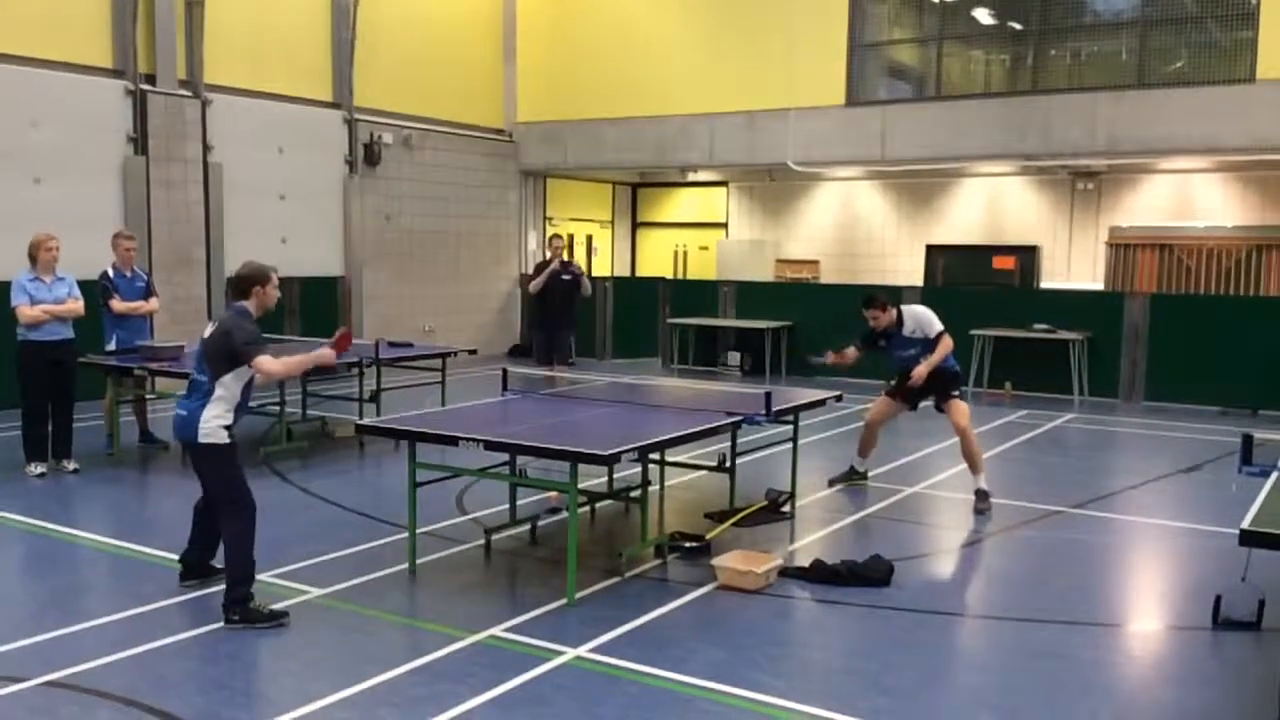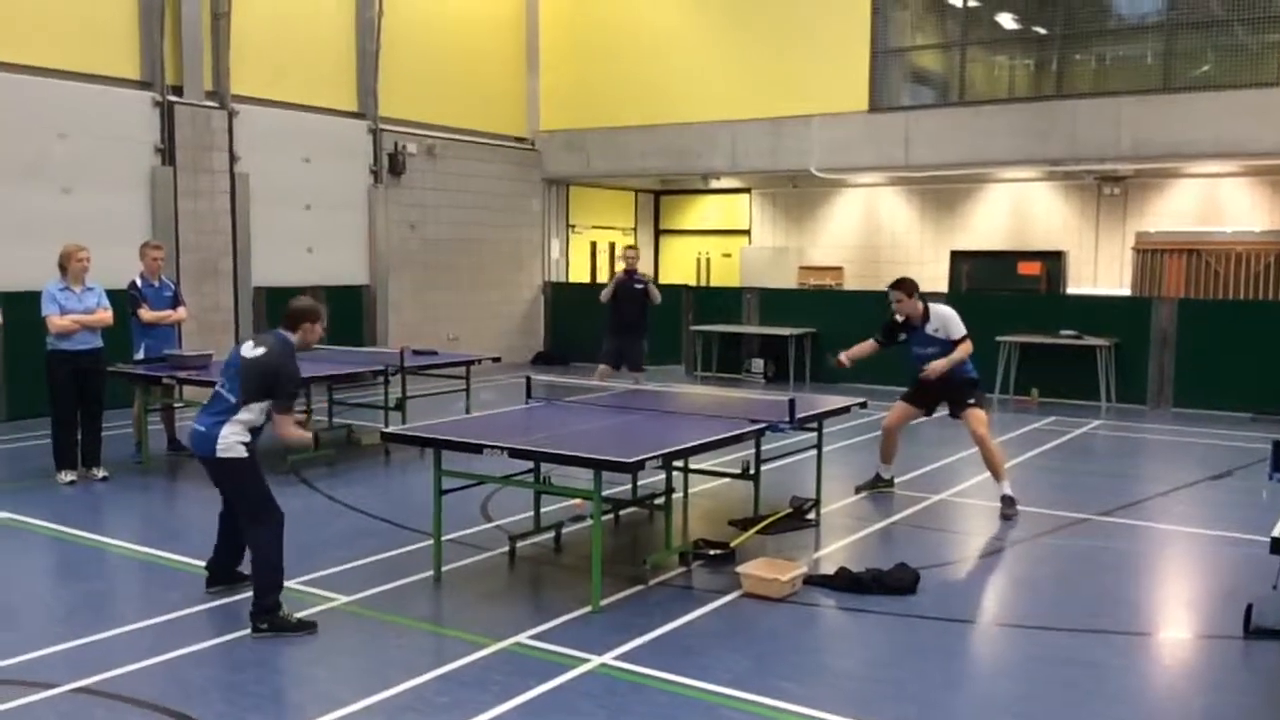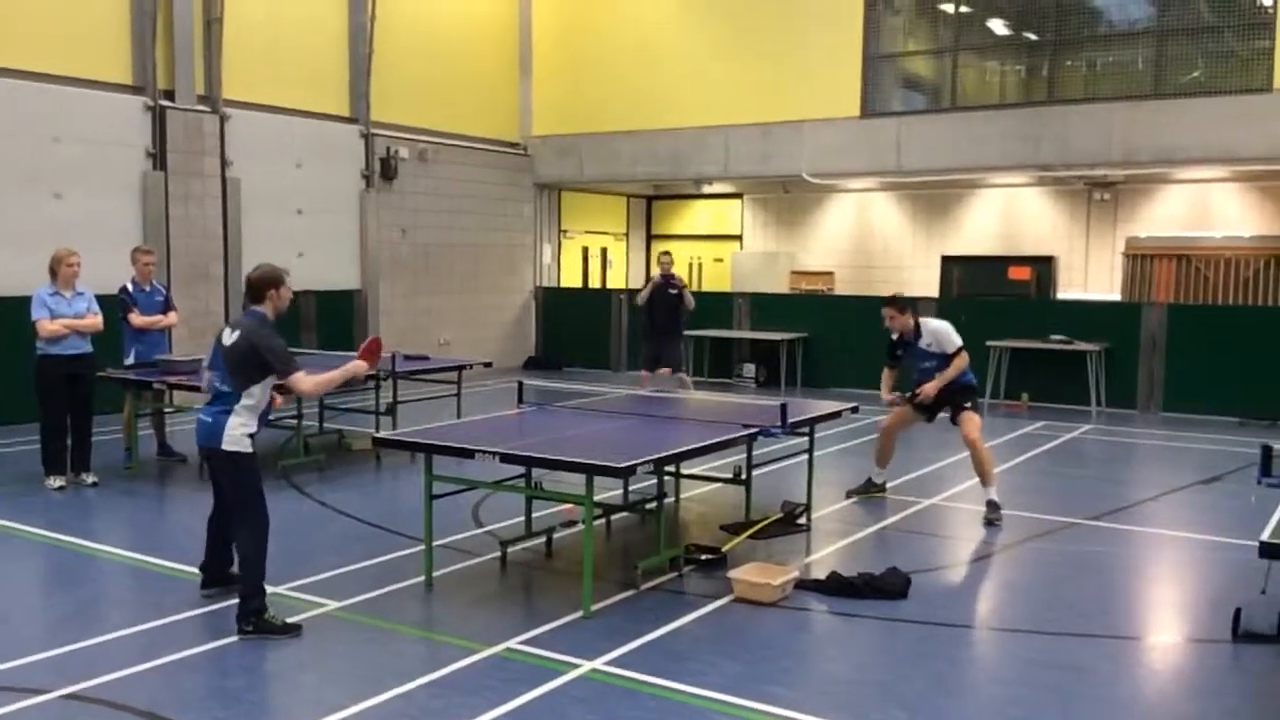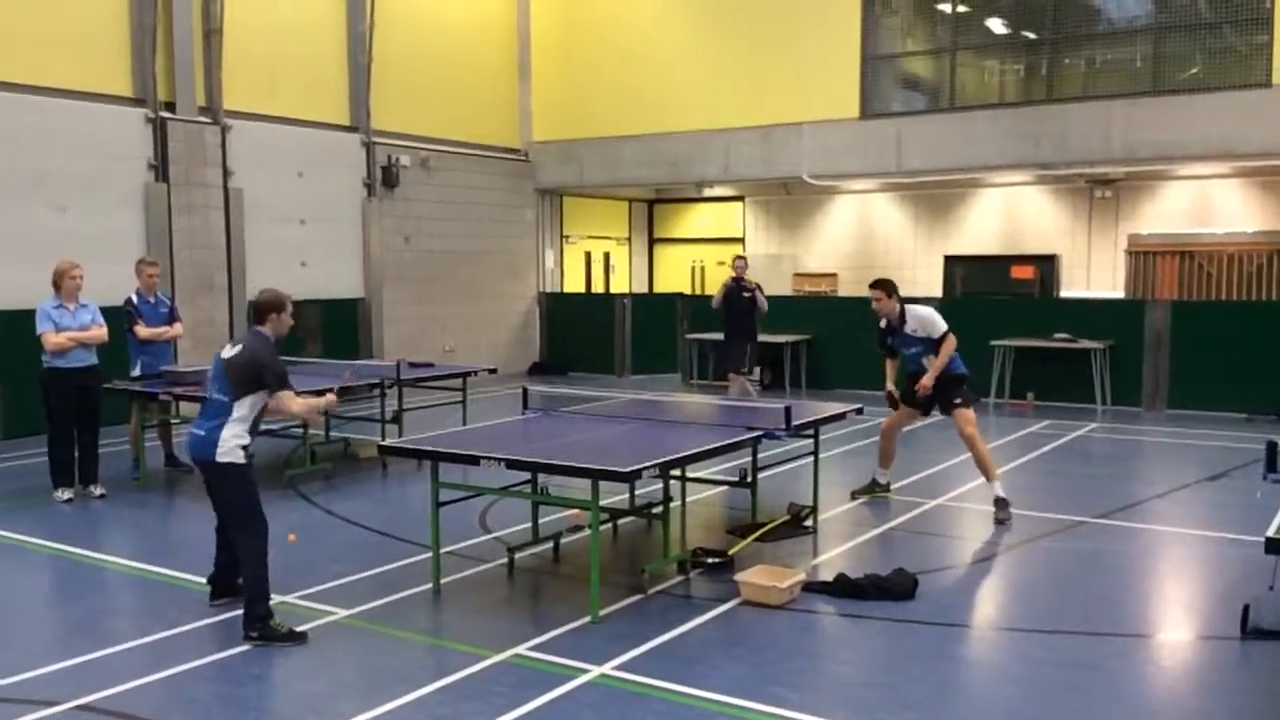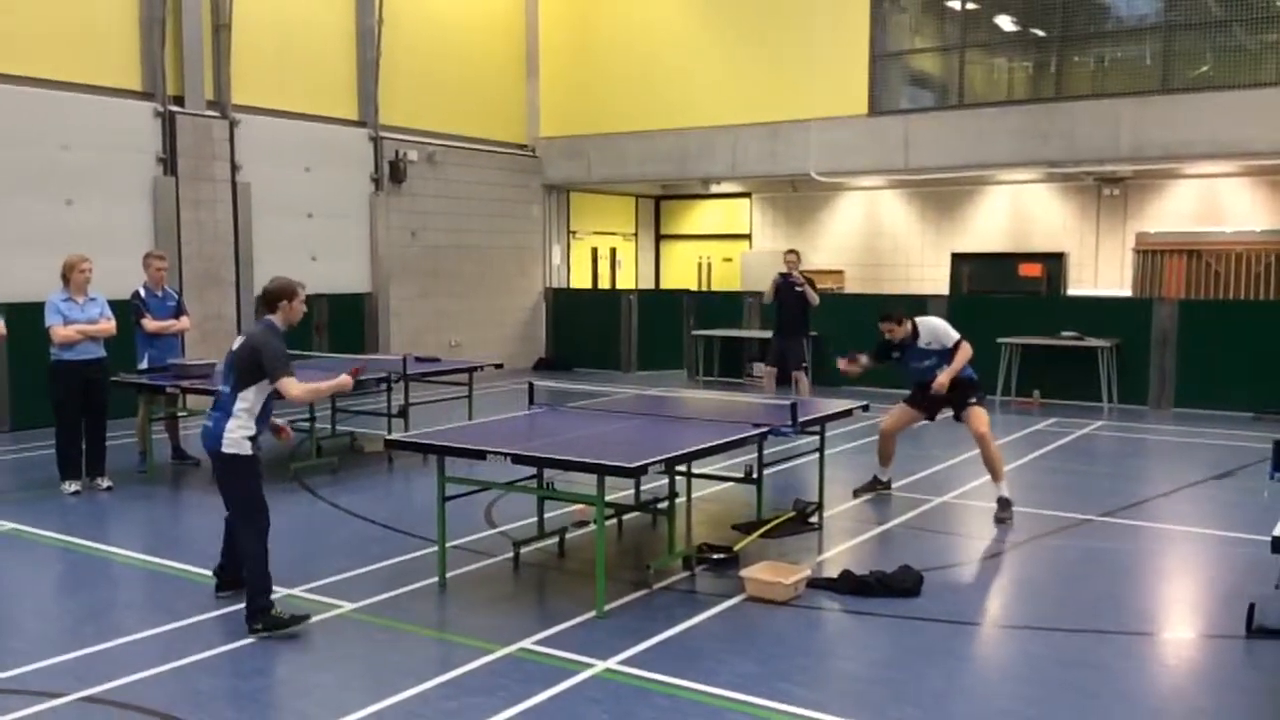
dt=1s
person 1, frame 1
left shoulder: (229, 321)
right shoulder: (240, 327)
right elbow: (270, 369)
left wrist: (289, 370)
right wrist: (315, 357)
left hip: (192, 422)
right hip: (209, 429)
left knee: (215, 496)
right knee: (239, 509)
left ankle: (195, 566)
right ankle: (239, 605)
person 1, frame 2
left shoulder: (253, 344)
right shoulder: (285, 365)
right elbow: (284, 431)
right wrist: (307, 438)
left hip: (203, 436)
right hip: (227, 446)
left knee: (236, 507)
right knee: (266, 521)
left ankle: (222, 573)
right ankle: (266, 614)
person 1, frame 3
left shoulder: (233, 328)
right shoulder: (263, 336)
left elbow: (209, 380)
right elbow: (306, 387)
right wrist: (349, 369)
left hip: (211, 430)
right hip: (231, 439)
left knee: (227, 508)
right knee: (252, 521)
left ankle: (215, 576)
right ankle: (251, 616)
person 1, frame 4
left shoulder: (235, 346)
right shoulder: (264, 354)
right elbow: (293, 409)
left wrist: (302, 404)
right wrist: (323, 405)
left hip: (202, 441)
right hip: (224, 450)
left knee: (230, 520)
right knee: (252, 529)
left ankle: (224, 585)
right ankle: (258, 622)
person 1, frame 5
left shoulder: (254, 335)
right shoulder: (268, 342)
right elbow: (294, 392)
left wrist: (269, 423)
right wrist: (337, 384)
left hip: (221, 433)
right hip: (233, 441)
left knee: (241, 510)
right knee: (254, 520)
left ankle: (229, 577)
right ankle: (261, 613)
person 2, frame 1
left shoulder: (68, 280)
right shoulder: (22, 282)
left elbow: (79, 310)
right elbow: (25, 316)
left wrist: (46, 308)
right wrist: (63, 310)
left hip: (64, 347)
right hip: (33, 349)
left knee: (64, 403)
right knee: (35, 405)
left ankle: (63, 456)
right ankle: (35, 459)
person 2, frame 2
left shoulder: (97, 290)
right shoulder: (51, 291)
left elbow: (108, 319)
right elbow: (55, 325)
left wrist: (75, 318)
right wrist: (92, 320)
left hip: (93, 356)
right hip: (62, 358)
left knee: (93, 411)
right knee: (64, 414)
left ankle: (93, 464)
right ankle: (65, 467)
person 2, frame 3
left shoulder: (87, 295)
right shoulder: (41, 296)
left elbow: (98, 325)
right elbow: (45, 330)
left wrist: (65, 322)
right wrist: (82, 326)
left hip: (83, 361)
right hip: (52, 363)
left knee: (83, 417)
right knee: (54, 419)
left ankle: (82, 469)
right ankle: (54, 472)
person 2, frame 4
left shoulder: (91, 307)
right shoulder: (46, 309)
left elbow: (103, 336)
right elbow: (50, 344)
left wrist: (71, 335)
right wrist: (86, 338)
left hip: (89, 373)
right hip: (58, 376)
left knee: (90, 429)
right knee: (61, 431)
left ankle: (90, 481)
right ankle: (63, 485)
person 2, frame 5
left shoulder: (99, 301)
right shoulder: (54, 302)
left elbow: (111, 329)
right elbow: (59, 336)
left wrist: (78, 328)
right wrist: (94, 331)
left hip: (96, 366)
right hip: (66, 368)
left knee: (97, 421)
right knee: (68, 423)
left ankle: (97, 474)
right ankle: (70, 477)
person 3, frame 1
left shoulder: (920, 315)
right shoulder: (876, 332)
left elbow: (946, 342)
right elbow: (852, 353)
left wrist: (926, 366)
right wrist: (835, 358)
left hip: (945, 375)
right hip: (910, 377)
left knee: (962, 427)
right knee: (872, 422)
left ankle: (981, 490)
right ankle: (858, 470)
person 3, frame 2
left shoulder: (944, 314)
right shoulder: (898, 324)
left elbow: (967, 346)
right elbow: (873, 344)
left wrist: (943, 363)
right wrist: (847, 355)
left hip: (959, 380)
right hip: (926, 381)
left knee: (980, 434)
right knee: (889, 425)
left ankle: (1006, 495)
right ankle: (884, 477)
person 3, frame 3
left shoulder: (937, 328)
right shoulder: (895, 340)
left elbow: (963, 358)
right elbow: (890, 368)
left wrist: (937, 385)
right wrist: (885, 392)
left hip: (959, 387)
right hip: (927, 389)
left knee: (972, 438)
right knee: (888, 427)
left ankle: (992, 501)
right ankle: (877, 482)
person 3, frame 4
left shoulder: (923, 314)
right shoulder: (885, 328)
left elbow: (950, 342)
right elbow: (892, 357)
left wrist: (931, 375)
right wrist: (890, 382)
left hip: (949, 377)
right hip: (919, 381)
left knee: (969, 433)
right knee: (888, 429)
left ankle: (999, 498)
right ankle: (880, 482)
person 3, frame 5
left shoulder: (935, 326)
right shoulder: (892, 344)
left elbow: (964, 348)
right elbow: (864, 362)
left wrist: (948, 374)
right wrist: (848, 366)
left hip: (962, 385)
right hip: (928, 388)
left knee: (981, 433)
right knee: (887, 429)
left ankle: (1003, 498)
right ankle: (882, 479)
person 4, frame 1
left shoulder: (143, 277)
right shoulder: (107, 277)
left elbow: (154, 306)
right elbow: (116, 307)
left wrist: (127, 308)
right wrist: (140, 304)
left hip: (142, 343)
right hip: (118, 345)
left knee: (140, 390)
right knee: (114, 392)
left ankle: (144, 433)
right ankle: (111, 437)
person 4, frame 2
left shoulder: (171, 286)
right shoulder: (135, 287)
left elbow: (182, 315)
right elbow: (145, 316)
left wrist: (156, 317)
right wrist: (168, 313)
left hip: (170, 351)
right hip: (146, 352)
left knee: (168, 399)
right knee: (142, 399)
left ankle: (172, 441)
right ankle: (139, 445)
person 4, frame 3
left shoulder: (162, 291)
right shoulder: (126, 292)
left elbow: (173, 320)
right elbow: (136, 322)
left wrist: (146, 322)
right wrist: (159, 318)
left hip: (160, 357)
right hip: (137, 359)
left knee: (158, 403)
right knee: (132, 405)
left ankle: (162, 447)
person 4, frame 4
left shoulder: (167, 302)
right shoulder: (131, 303)
left elbow: (179, 331)
right elbow: (141, 333)
left wrist: (152, 333)
right wrist: (165, 329)
left hip: (166, 368)
right hip: (143, 369)
left knee: (165, 414)
right knee: (139, 416)
left ankle: (170, 457)
right ankle: (137, 462)
person 4, frame 5
left shoulder: (174, 296)
right shoulder: (139, 297)
left elbow: (185, 324)
right elbow: (148, 326)
left wrist: (159, 326)
right wrist: (172, 323)
left hip: (173, 361)
right hip: (150, 363)
left knee: (171, 408)
right knee: (146, 409)
left ankle: (177, 450)
right ankle: (143, 455)
